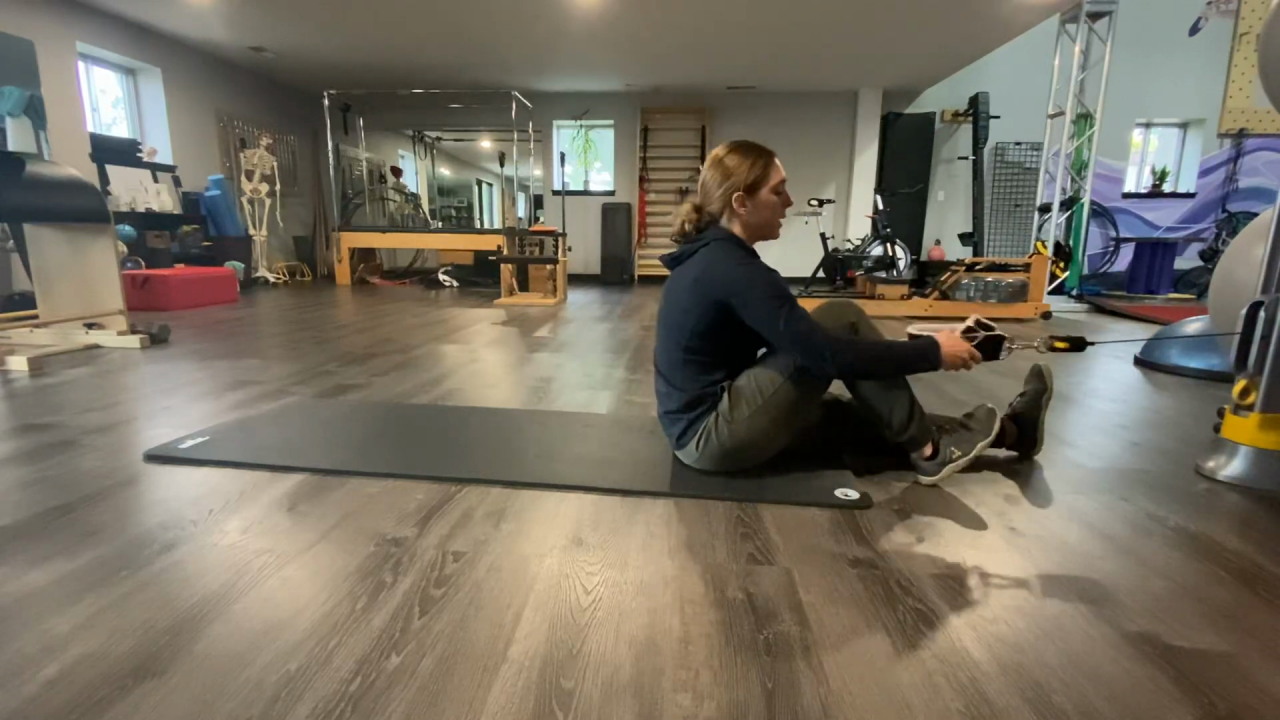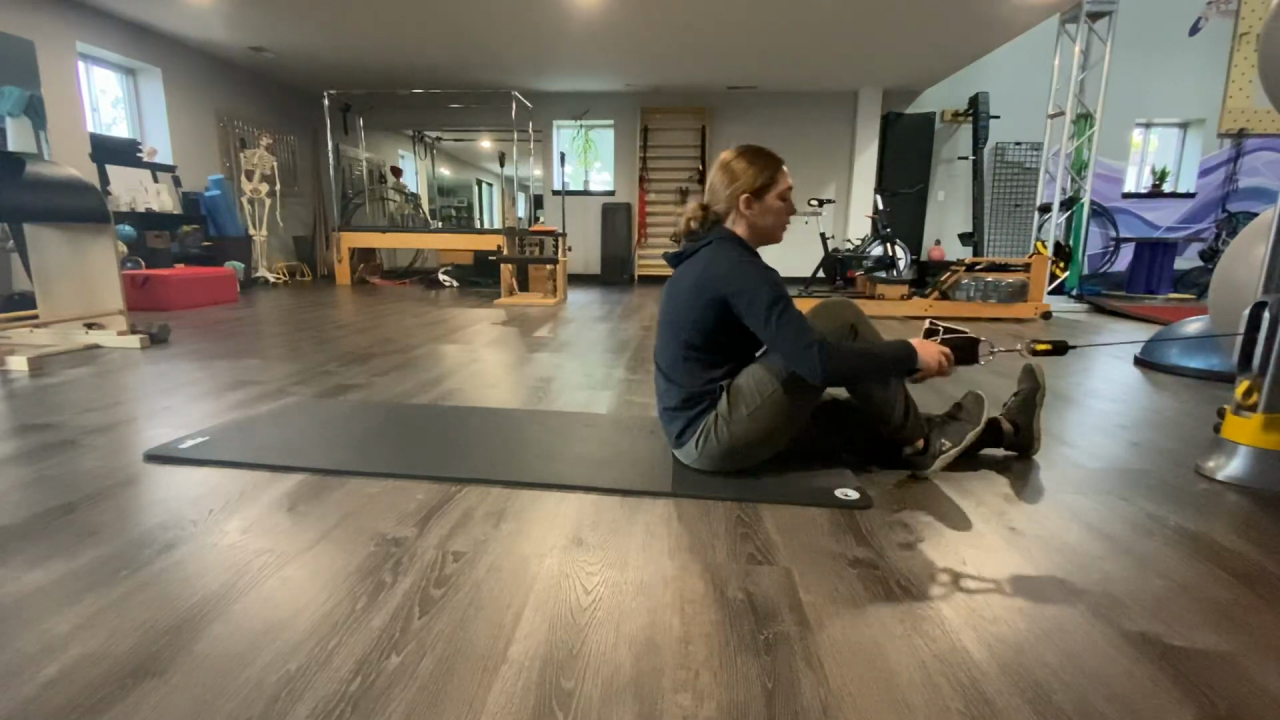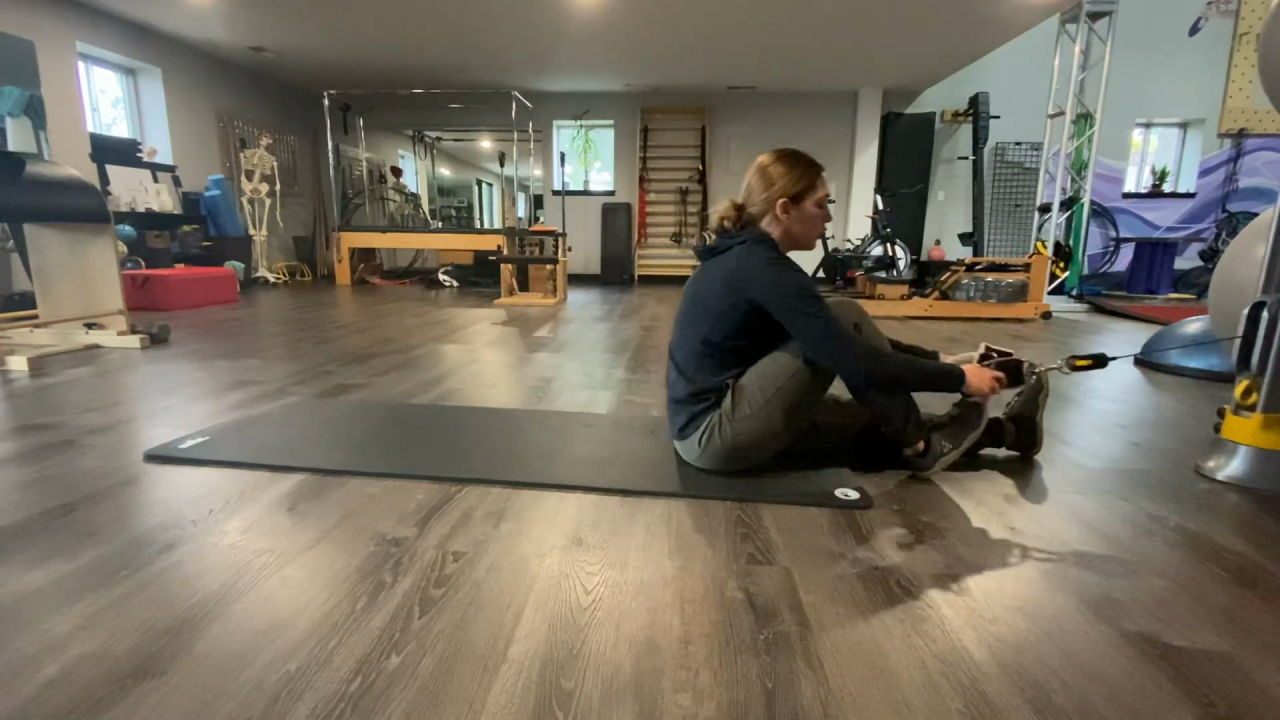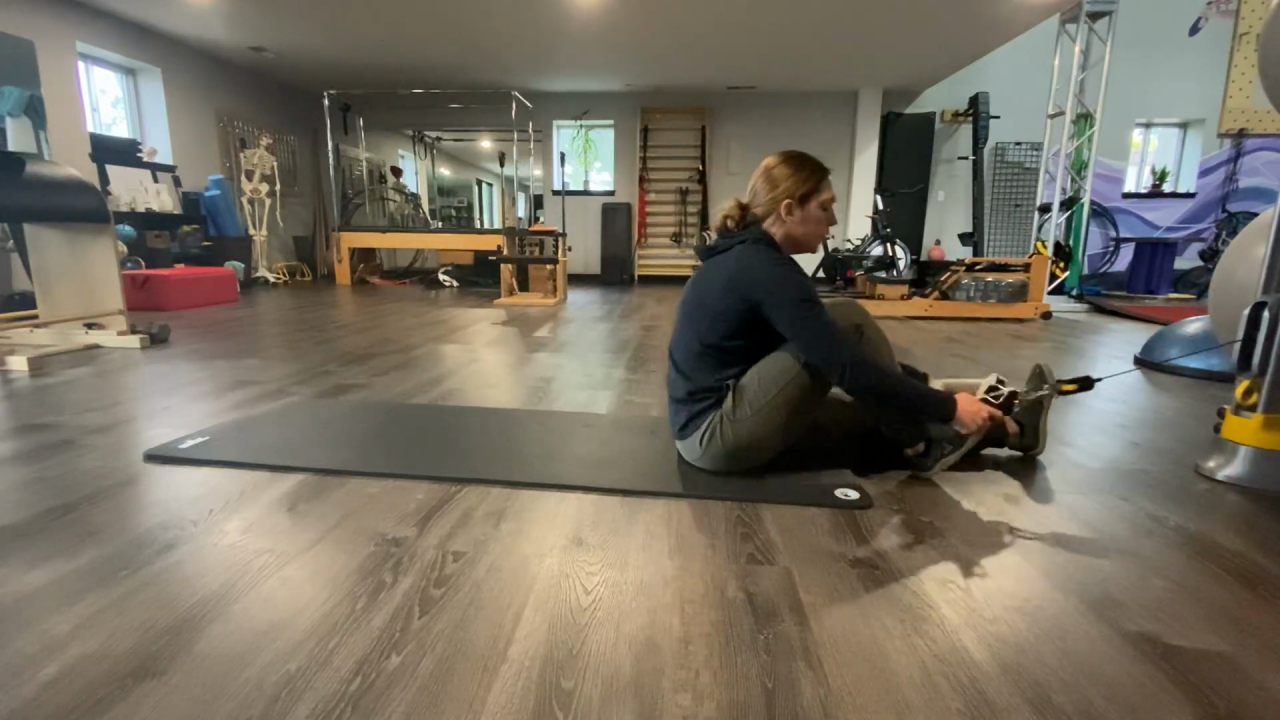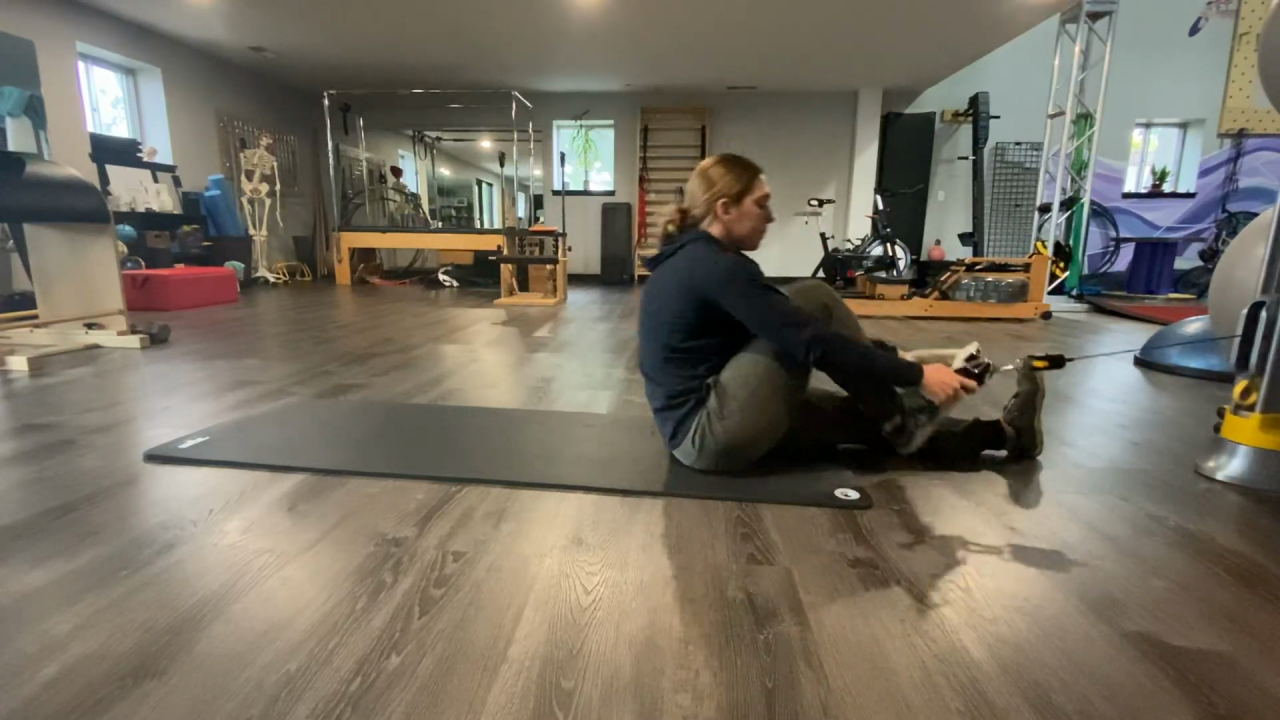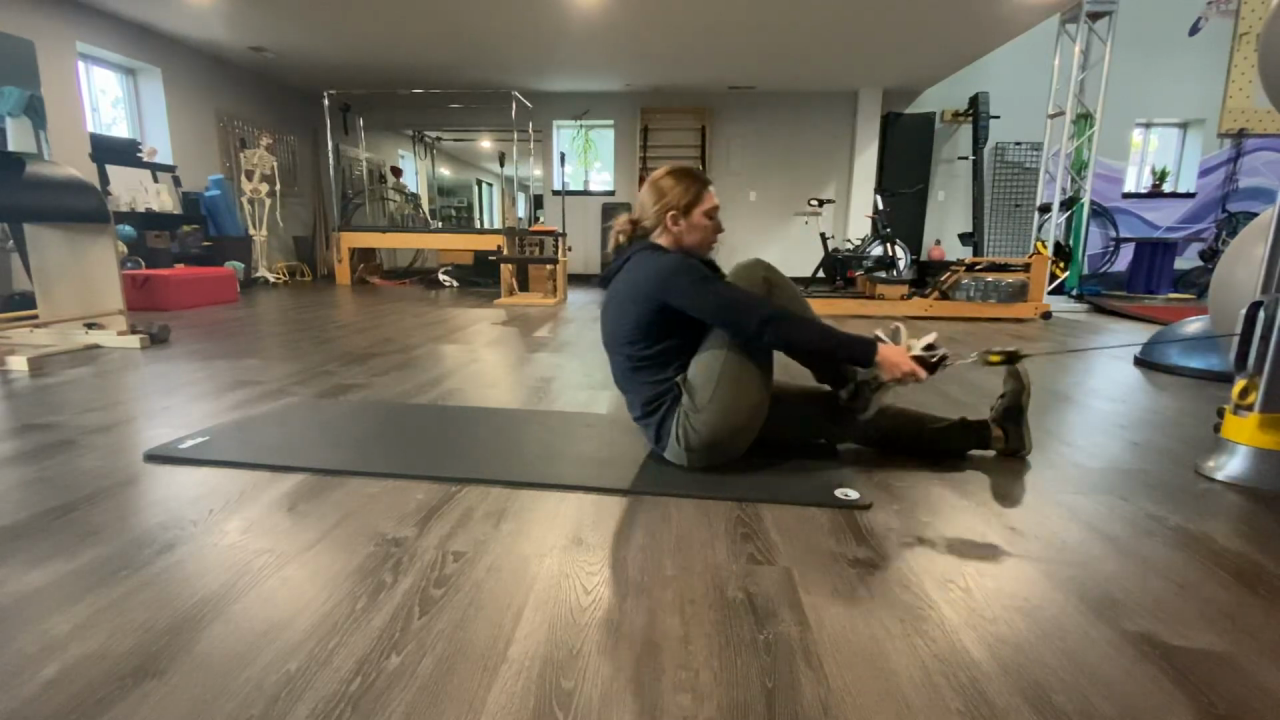
dt=0.3s
person 1, frame 1
left shoulder: (709, 255)
right shoulder: (735, 269)
left elbow: (794, 343)
right elbow: (832, 355)
left wrist: (893, 351)
right wrist: (932, 351)
left hip: (704, 425)
right hip: (714, 436)
left knee: (866, 413)
right knee: (842, 318)
left ankle: (1007, 431)
right ankle: (929, 449)
person 1, frame 2
left shoulder: (713, 255)
right shoulder: (736, 268)
left elbow: (794, 343)
right elbow: (817, 362)
left wrist: (894, 358)
right wrist: (908, 355)
left hip: (704, 423)
right hip: (713, 435)
left knee: (863, 415)
right knee: (839, 317)
left ankle: (1003, 431)
right ankle: (921, 444)
person 1, frame 3
left shoulder: (745, 255)
right shoulder: (765, 271)
right elbow: (858, 361)
left wrist: (938, 362)
right wrist: (959, 379)
left hip: (710, 422)
right hip: (717, 436)
left knee: (870, 415)
right knee: (845, 318)
left ankle: (1003, 431)
right ankle: (921, 446)
person 1, frame 4
left shoulder: (748, 255)
right shoulder: (765, 270)
left elbow: (838, 348)
right elbow: (847, 367)
left wrist: (927, 388)
right wrist: (947, 407)
left hip: (711, 419)
right hip: (717, 435)
left knee: (871, 414)
right knee: (846, 319)
left ankle: (1005, 430)
right ankle: (922, 447)
person 1, frame 5
left shoulder: (696, 259)
right shoulder: (715, 267)
left elbow: (789, 327)
right elbow: (812, 339)
left wrist: (895, 359)
right wrist: (916, 374)
left hip: (705, 423)
right hip: (712, 435)
left knee: (860, 413)
right knee: (814, 302)
left ankle: (1002, 434)
right ankle: (900, 420)
person 1, frame 6
left shoulder: (651, 266)
right shoulder: (668, 272)
left elbow: (746, 316)
right elbow: (768, 322)
right wrist: (872, 353)
left hip: (687, 420)
right hip: (694, 431)
left knee: (834, 408)
right knee: (756, 278)
left ankle: (990, 434)
right ankle: (853, 385)
